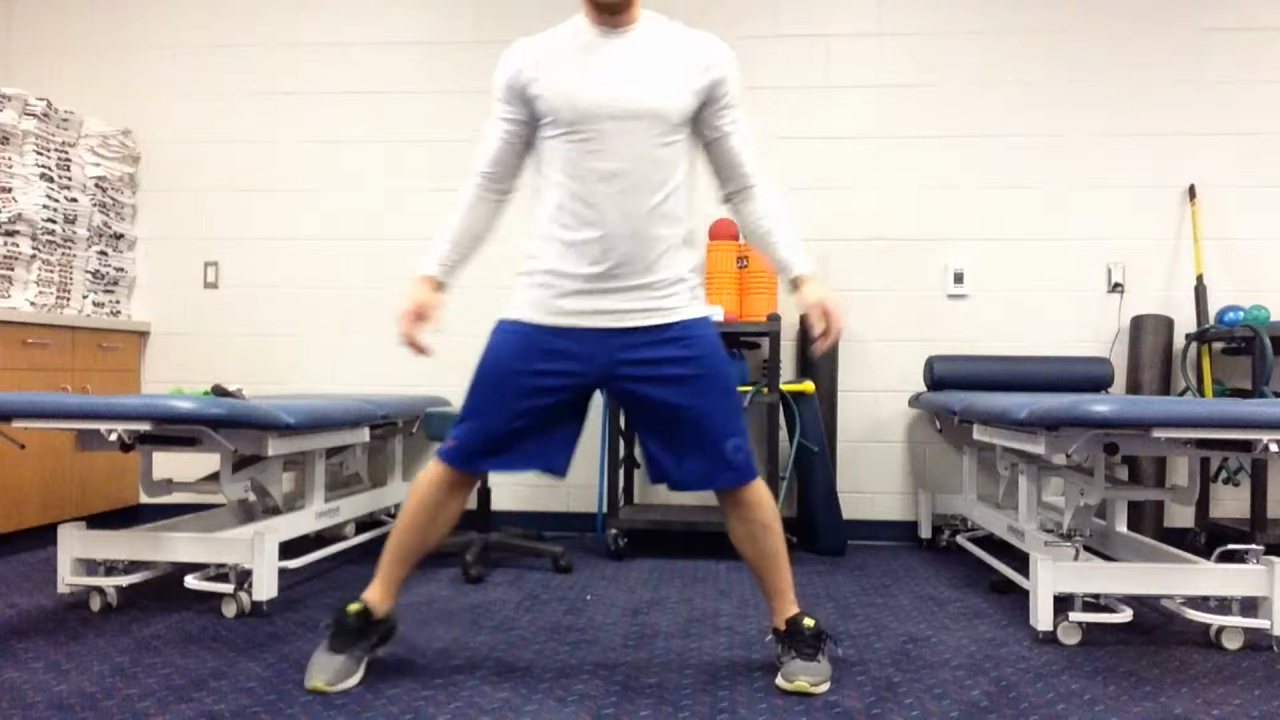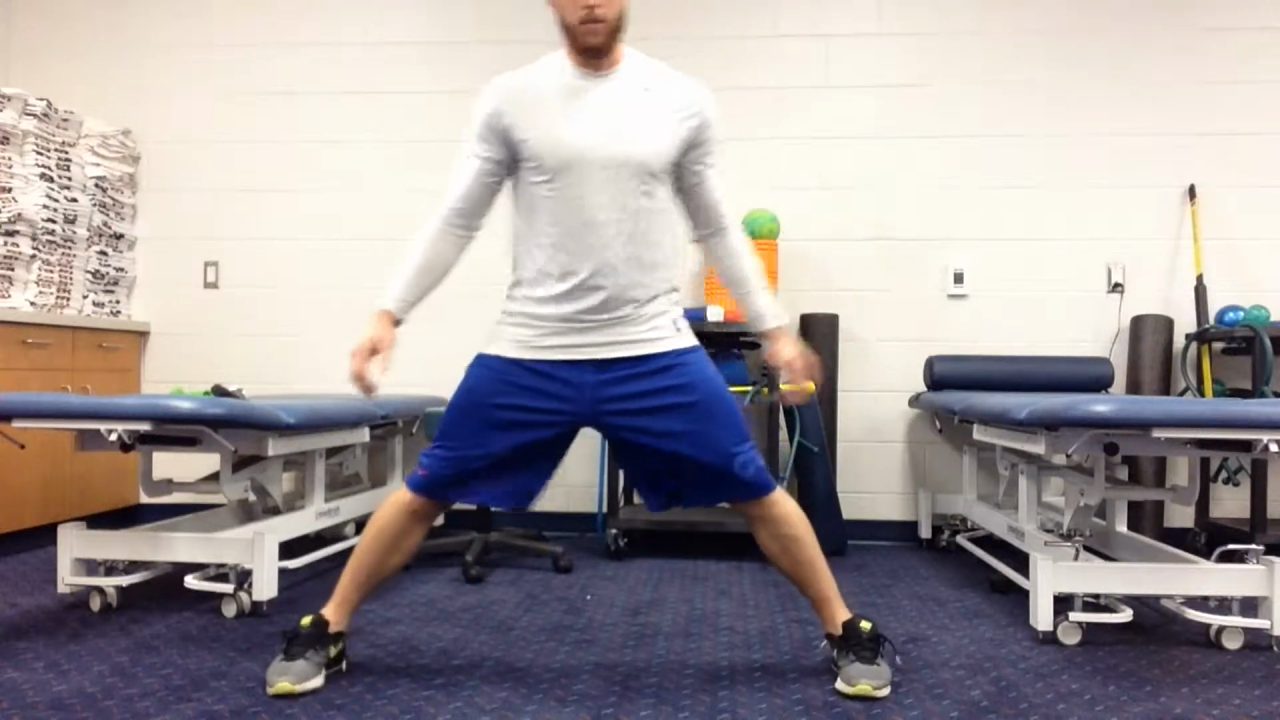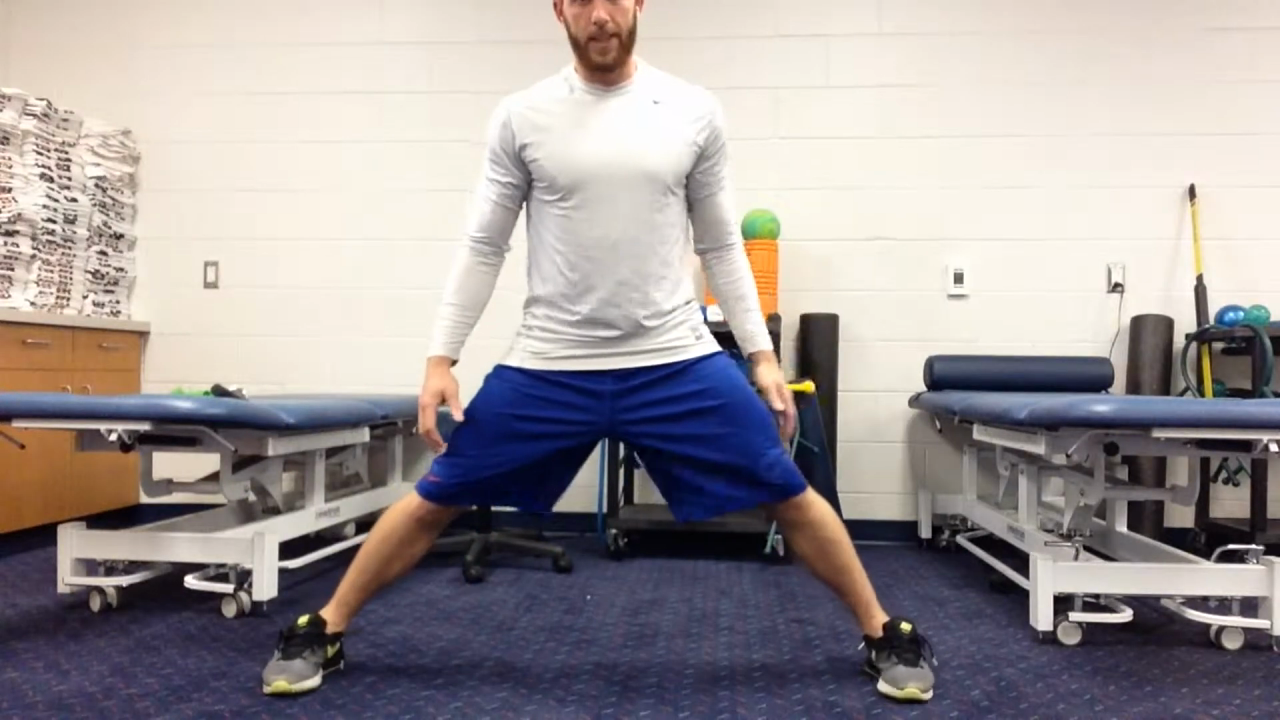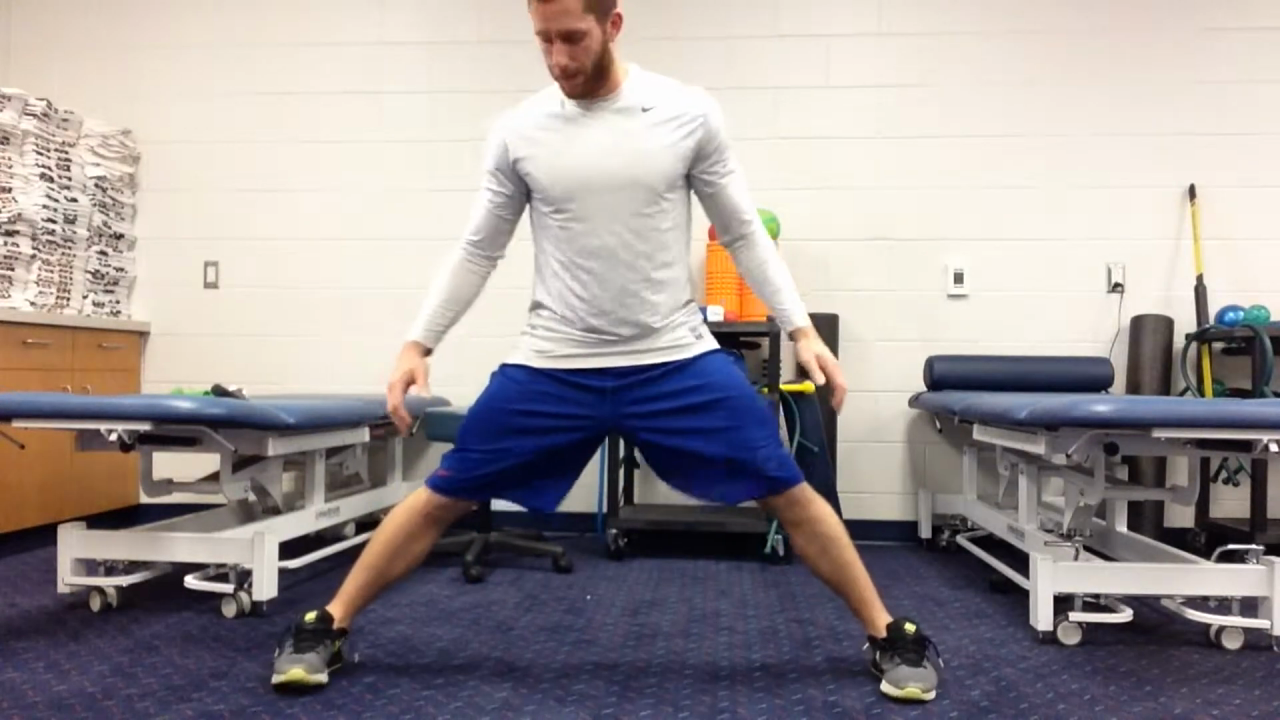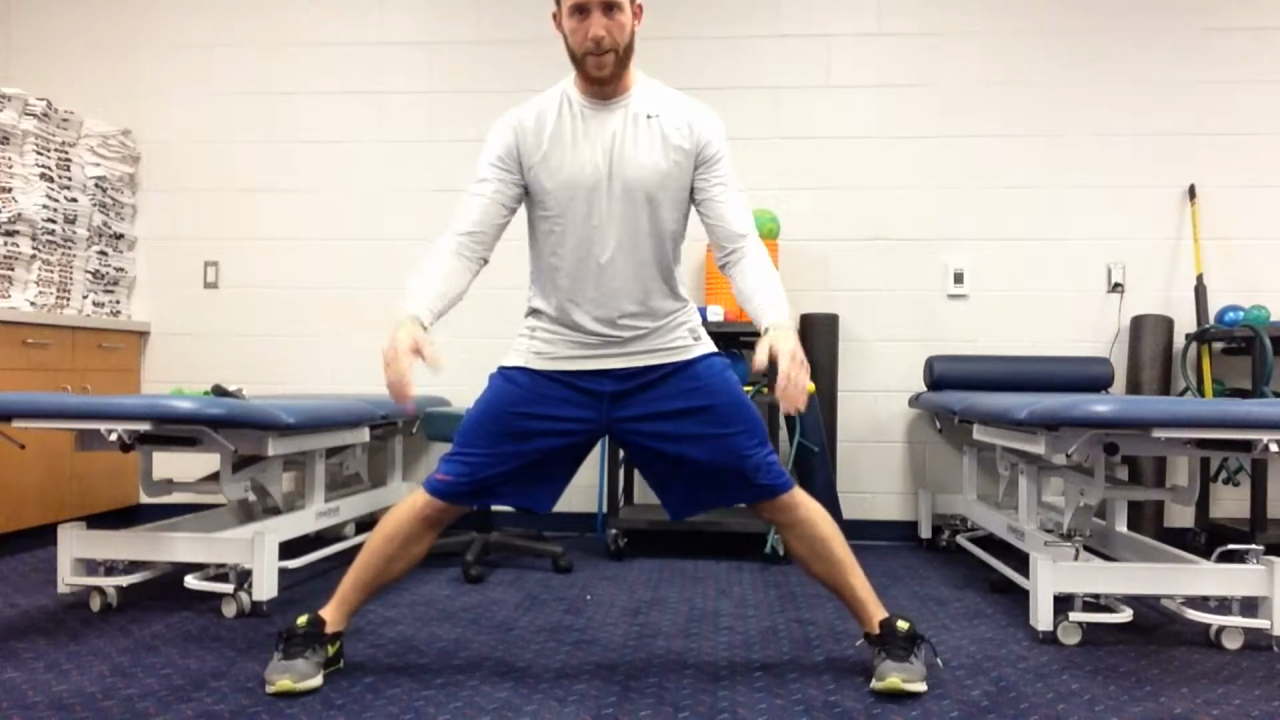
dt=1s
person 1, frame 1
left shoulder: (702, 57)
right shoulder: (531, 60)
left elbow: (744, 185)
right elbow: (490, 184)
left wrist: (801, 275)
right wrist: (433, 278)
left hip: (668, 318)
right hip: (548, 316)
left knee: (735, 476)
right knee: (458, 463)
left ankle: (794, 628)
right ankle: (368, 616)
person 1, frame 2
left shoulder: (681, 101)
right shoulder: (511, 99)
left elbow: (715, 229)
right elbow: (455, 221)
left wrist: (772, 328)
right wrist: (388, 314)
left hip: (655, 352)
right hip: (529, 355)
left knee: (755, 490)
right knee: (426, 492)
left ankle: (847, 632)
right ankle: (325, 632)
person 1, frame 3
left shoulder: (695, 112)
right shoulder: (521, 117)
left elbow: (719, 247)
right elbow: (483, 248)
left wrist: (763, 354)
right wrist: (441, 357)
left hip: (678, 363)
right hip: (548, 369)
left knee: (787, 495)
right knee: (436, 500)
left ankle: (885, 635)
right ankle: (321, 632)
person 1, frame 4
left shoulder: (688, 113)
right shoulder: (519, 130)
left elbow: (742, 233)
right elbow: (479, 251)
left wrist: (801, 328)
right wrist: (419, 343)
left hip: (675, 360)
right hip: (552, 367)
left knee: (787, 492)
right knee: (444, 496)
left ankle: (888, 636)
right ankle: (326, 626)
person 1, frame 5
left shoulder: (691, 123)
right shoulder: (523, 128)
left elbow: (738, 247)
right elbow: (466, 243)
left wrist: (779, 327)
right wrist: (414, 317)
left hip: (673, 365)
right hip: (549, 368)
left knee: (777, 496)
right knee: (441, 500)
left ankle: (885, 632)
right ankle: (321, 630)
